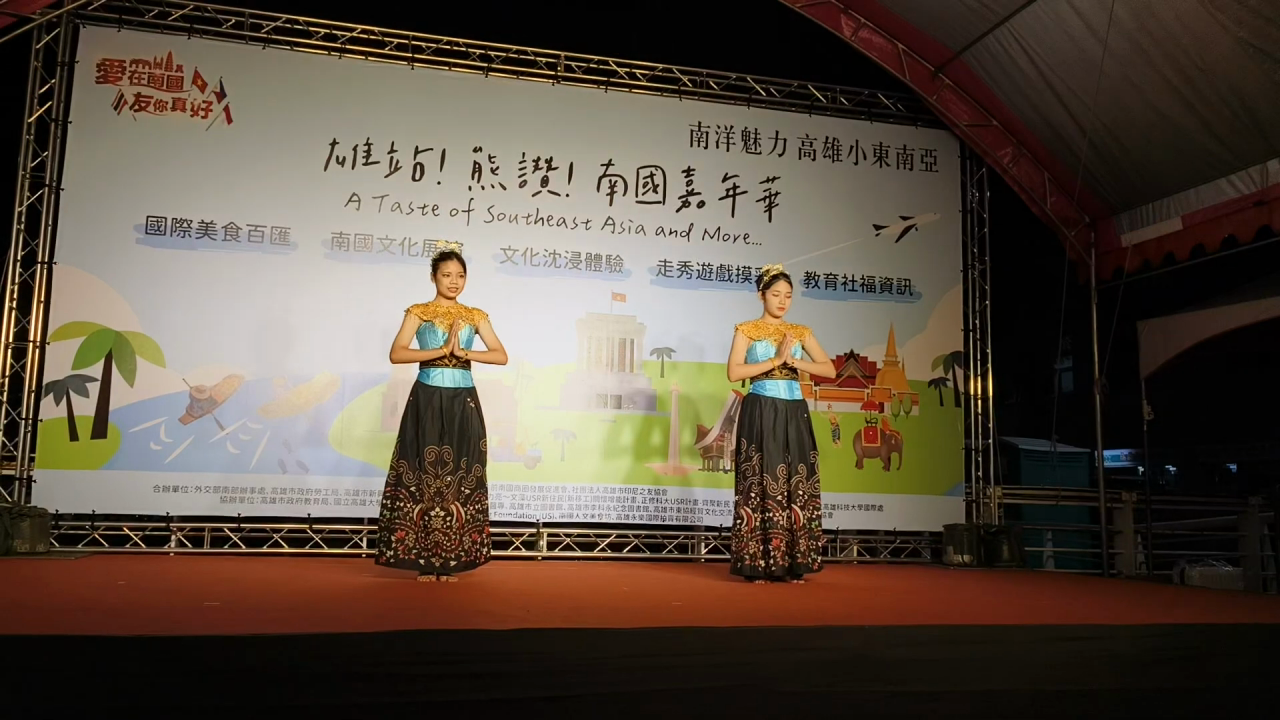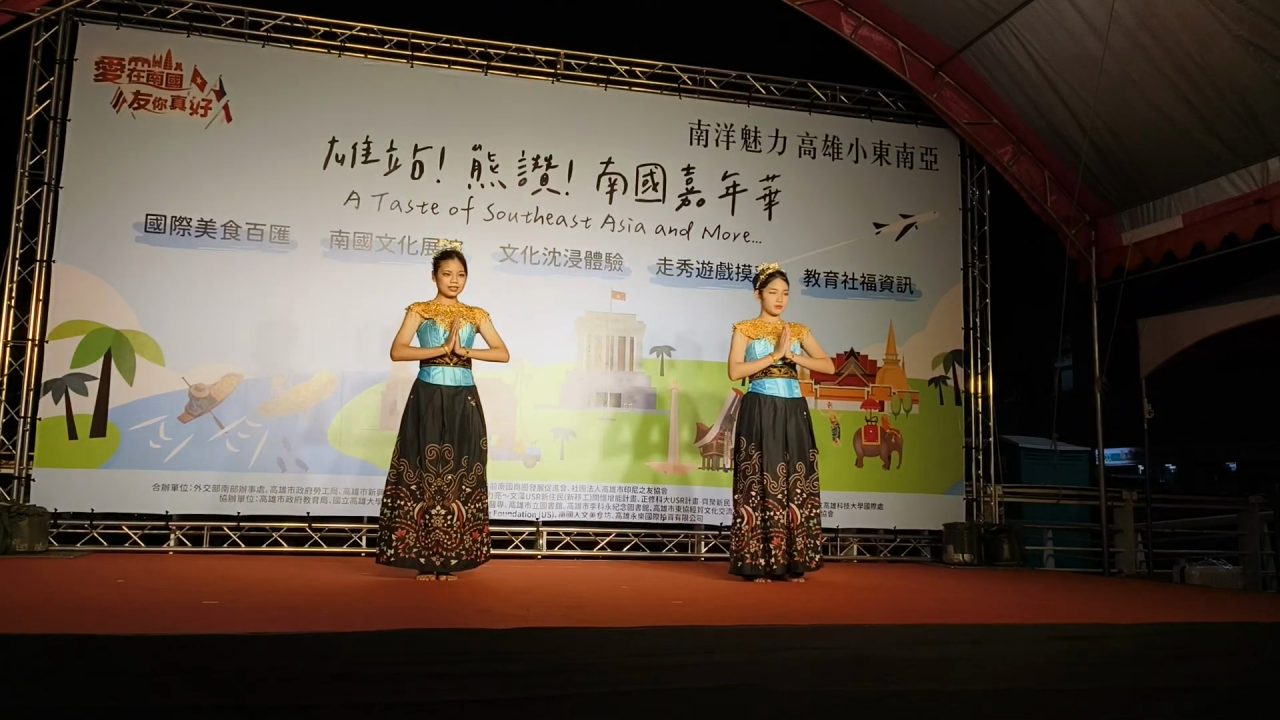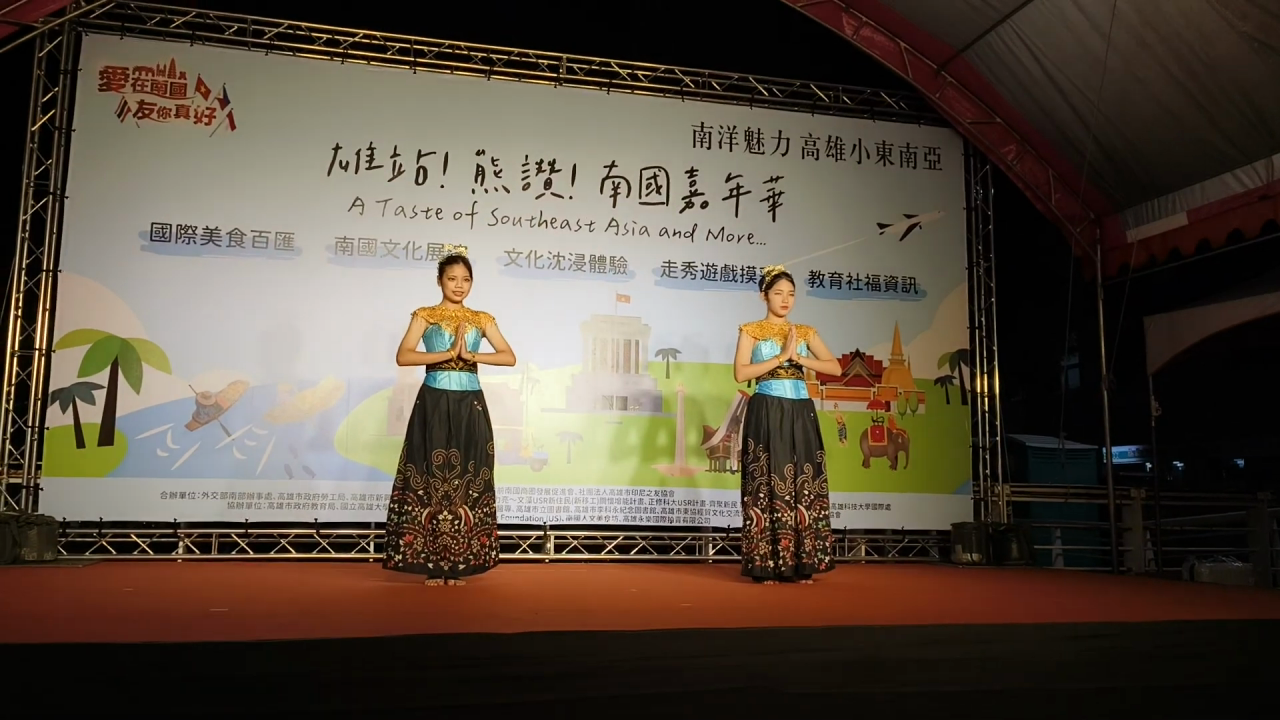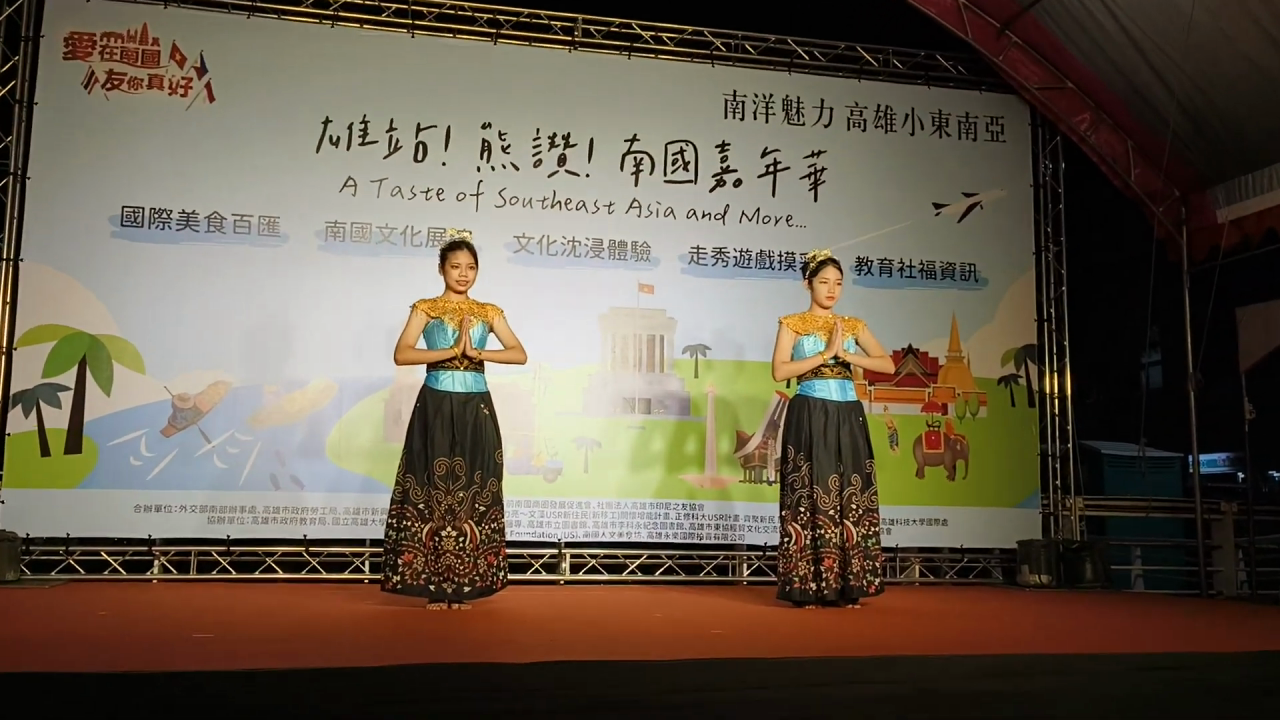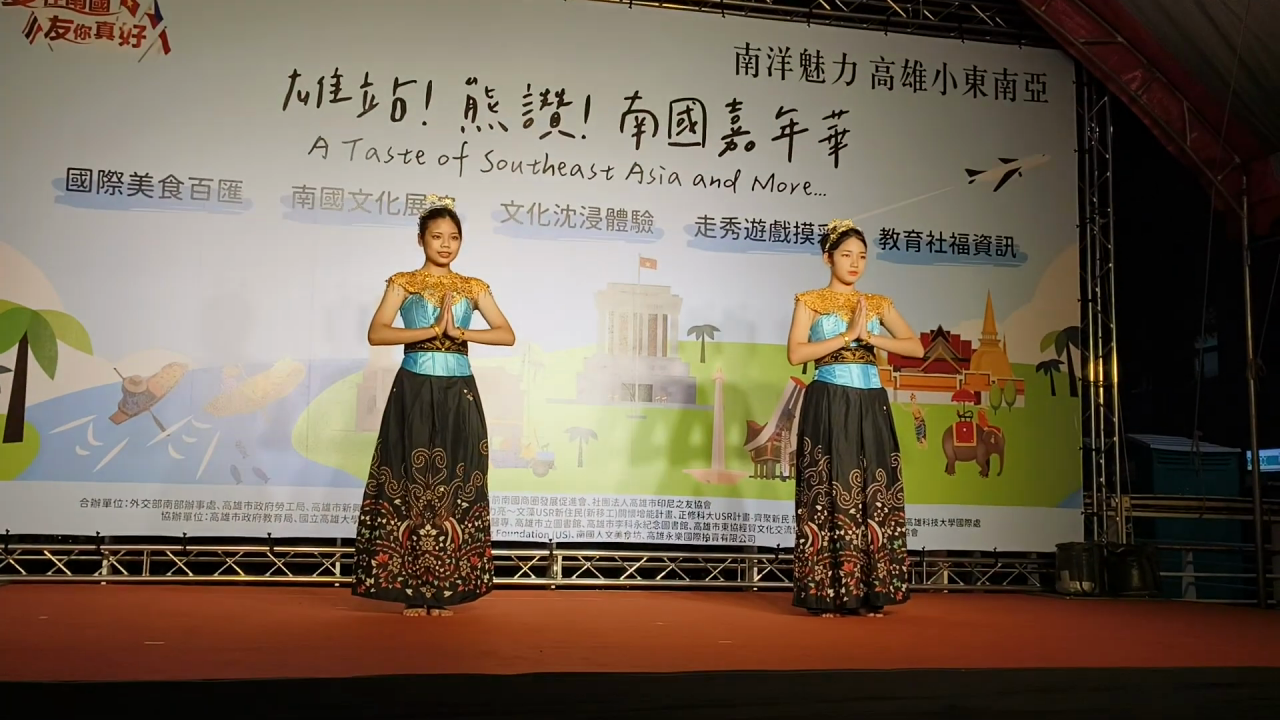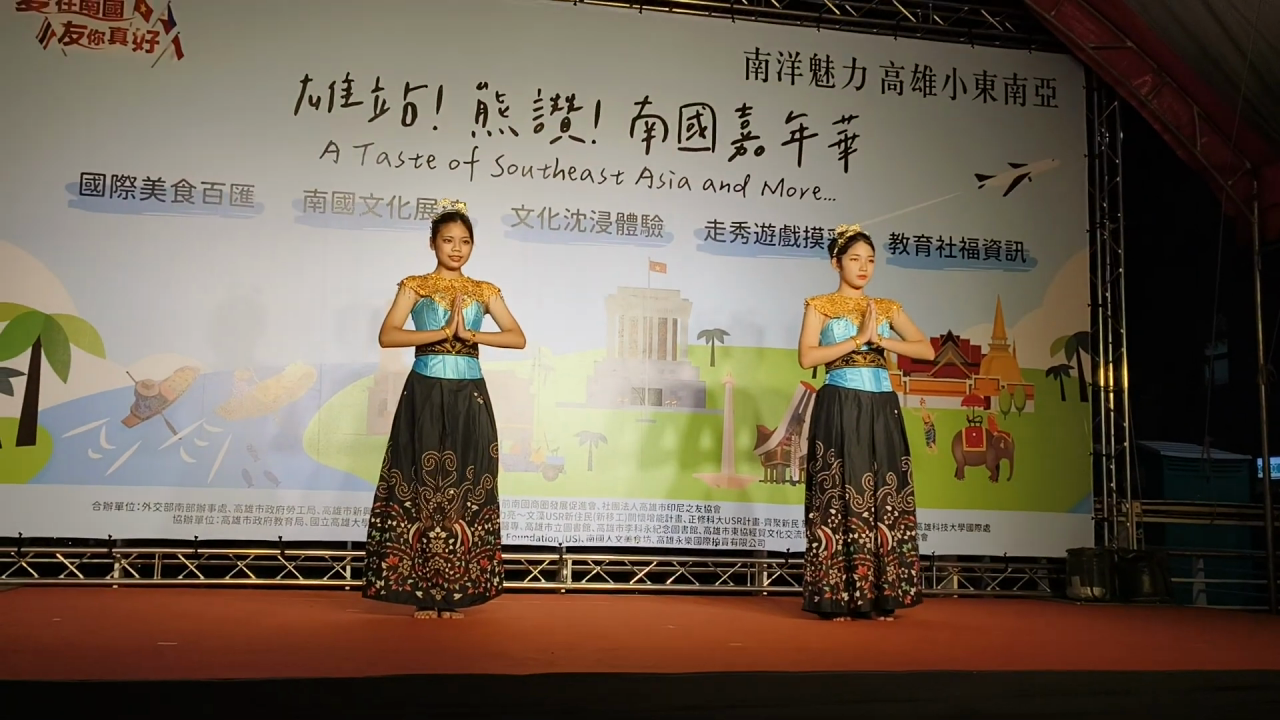
dt=0.7s
person 1, frame 1
left shoulder: (474, 316)
right shoulder: (418, 312)
left elbow: (501, 356)
right elbow: (396, 354)
left wrist: (463, 352)
right wrist: (441, 350)
left hip: (462, 402)
right hip: (427, 399)
left knee: (458, 477)
right knee: (423, 475)
left ankle: (449, 562)
right ankle: (425, 562)
person 1, frame 2
left shoulder: (476, 315)
right shoulder: (419, 311)
left elbow: (503, 353)
right elbow: (397, 351)
left wrist: (464, 351)
right wrist: (442, 348)
left hip: (463, 400)
right hip: (427, 398)
left knee: (458, 476)
right knee: (424, 471)
left ankle: (449, 561)
right ankle: (425, 560)
person 1, frame 3
left shoulder: (481, 319)
right shoulder: (424, 316)
left elbow: (509, 357)
right elbow: (403, 356)
left wrist: (471, 355)
right wrist: (448, 353)
left hip: (469, 405)
right hip: (434, 402)
left knee: (467, 480)
right knee: (431, 477)
left ankle: (457, 565)
right ankle: (433, 565)
person 1, frame 4
left shoulder: (489, 312)
right shoulder: (425, 308)
left elbow: (519, 354)
right elbow: (401, 354)
left wrist: (477, 352)
right wrist: (451, 350)
left hip: (475, 408)
right hip: (435, 406)
left knee: (472, 492)
right knee: (434, 489)
left ankle: (462, 588)
right ankle: (435, 587)
person 1, frame 5
left shoulder: (472, 288)
right shoulder: (402, 283)
left elbow: (507, 335)
right elbow: (376, 334)
left wrist: (459, 332)
right wrist: (432, 330)
left hip: (458, 393)
right hip: (414, 390)
left knee: (455, 486)
right knee: (411, 484)
left ankle: (442, 592)
right ankle: (412, 592)
person 1, frame 6
left shoulder: (484, 291)
right shoulder: (414, 286)
left elbow: (518, 338)
right elbow: (387, 336)
left wrist: (470, 334)
right wrist: (442, 331)
left hip: (468, 397)
right hip: (425, 394)
left knee: (464, 489)
right knee: (422, 487)
left ankle: (454, 594)
right ankle: (423, 593)
person 2, frame 1
left shoulder: (800, 332)
right shoulder: (747, 330)
left elbow: (830, 370)
right elbow: (733, 372)
left wrist: (794, 361)
right wrist: (776, 360)
left hip: (794, 413)
right hip: (761, 412)
left knee: (797, 483)
right knee: (761, 483)
left ankle: (792, 565)
right ankle: (758, 565)
person 2, frame 2
left shoulder: (799, 330)
right shoulder: (745, 329)
left elbow: (829, 366)
right elbow: (734, 371)
left wrist: (792, 356)
right wrist: (775, 355)
left hip: (793, 411)
right hip: (760, 411)
left knee: (795, 483)
right knee: (761, 482)
left ankle: (792, 563)
right ankle: (758, 564)
person 2, frame 3
left shoulder: (805, 332)
right shoulder: (751, 331)
left elbow: (835, 368)
right elbow: (740, 373)
left wrist: (798, 357)
right wrist: (781, 356)
left hip: (800, 413)
right hip: (767, 412)
left knee: (803, 483)
right knee: (768, 483)
left ankle: (801, 566)
right ankle: (767, 566)
person 2, frame 4
left shoulder: (854, 326)
right shoulder: (792, 324)
left elbow: (888, 365)
right elbow: (779, 371)
left wrist: (845, 355)
right wrist: (825, 353)
left hip: (848, 416)
right hip: (809, 416)
left knee: (850, 497)
right knee: (811, 496)
left ankle: (847, 587)
right ankle: (809, 588)
person 2, frame 5
left shoulder: (878, 304)
right shoulder: (810, 301)
left elbow: (916, 348)
right elbow: (795, 353)
left wrist: (868, 336)
right wrist: (847, 335)
left hip: (871, 404)
right hip: (828, 403)
left knee: (874, 492)
right knee: (829, 492)
left ankle: (869, 594)
right ankle: (827, 594)
person 2, frame 6
left shoulder: (887, 308)
right shoulder: (820, 306)
left elbow: (926, 350)
right elbow: (807, 357)
left wrist: (879, 340)
right wrist: (858, 339)
left hip: (881, 409)
right hip: (839, 408)
left knee: (884, 497)
right knee: (840, 496)
left ankle: (879, 596)
right ankle: (838, 597)
